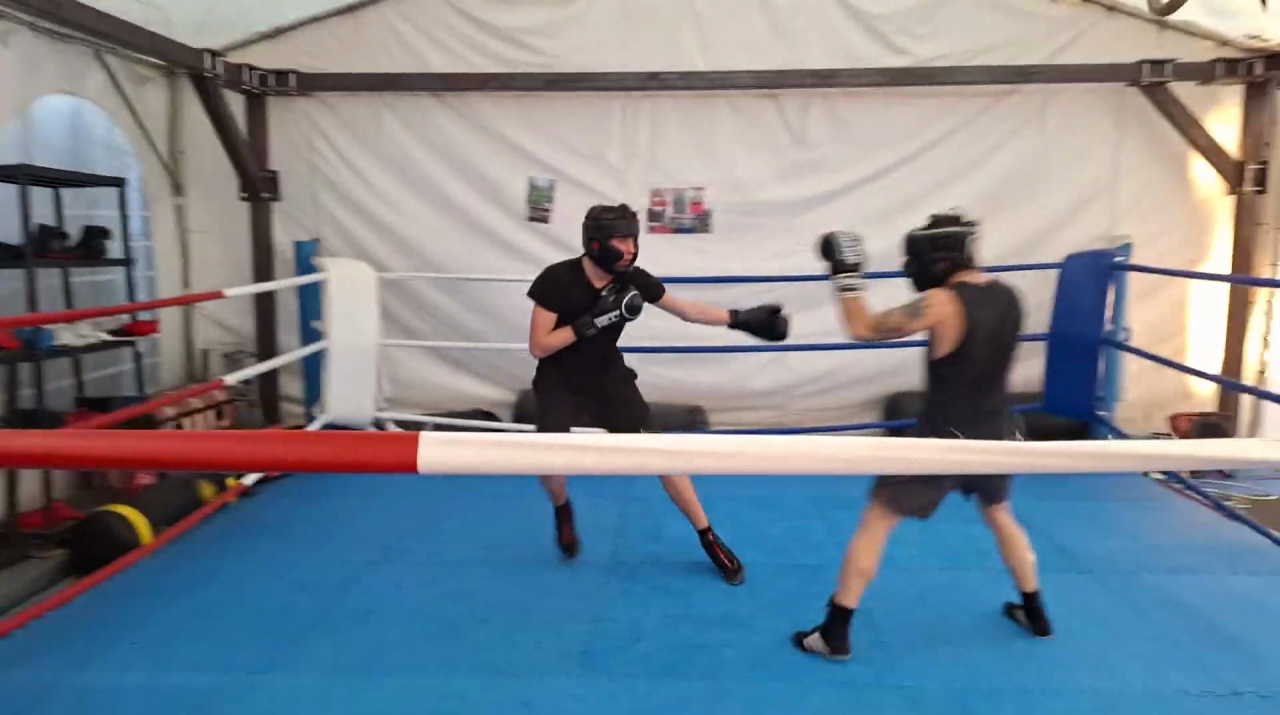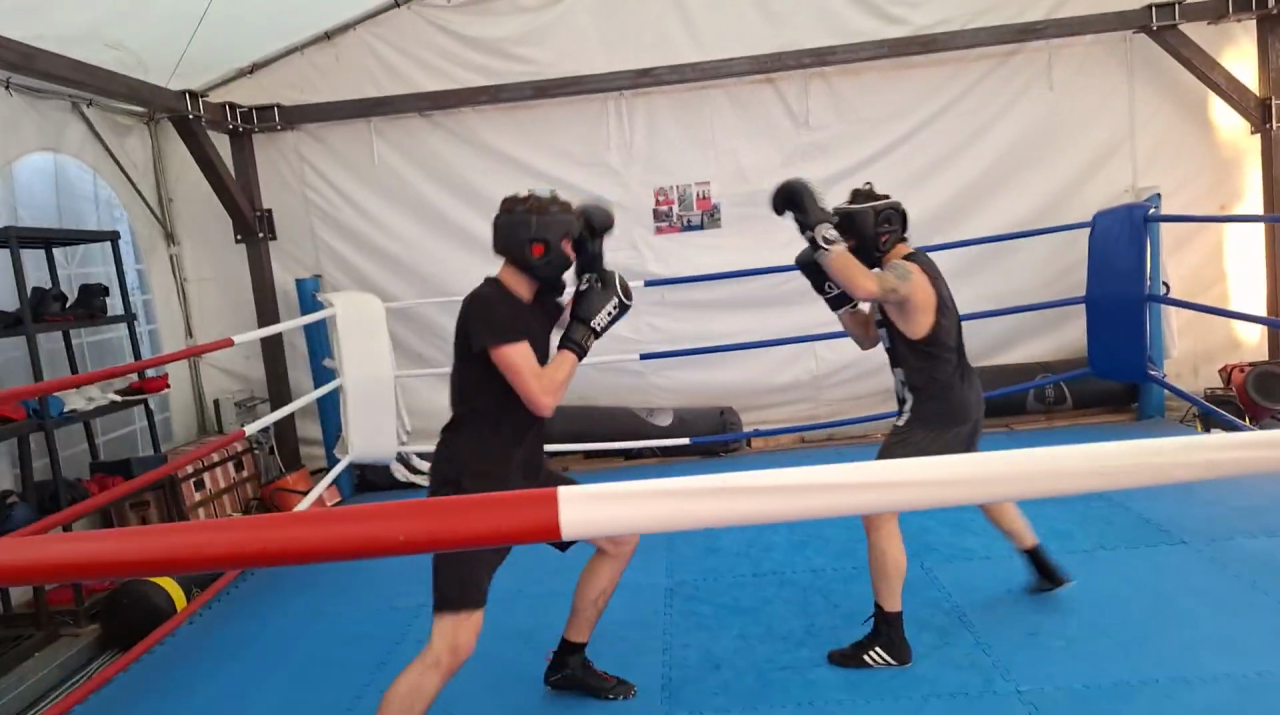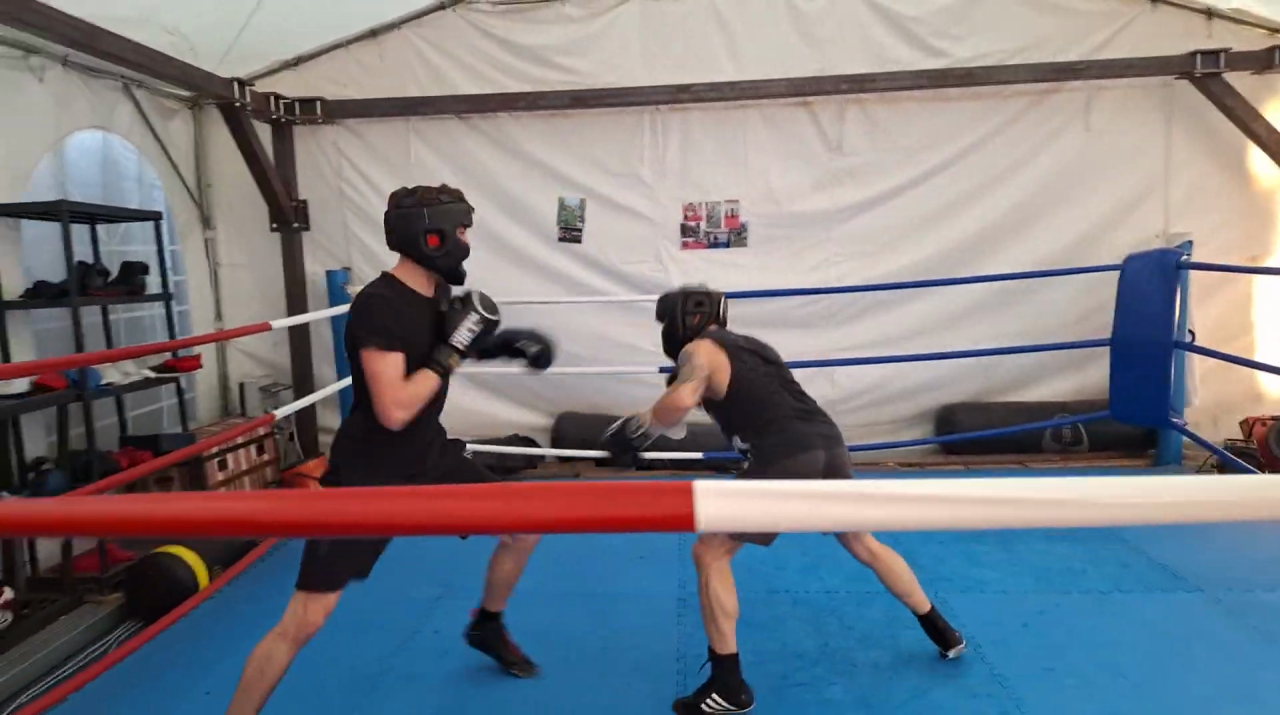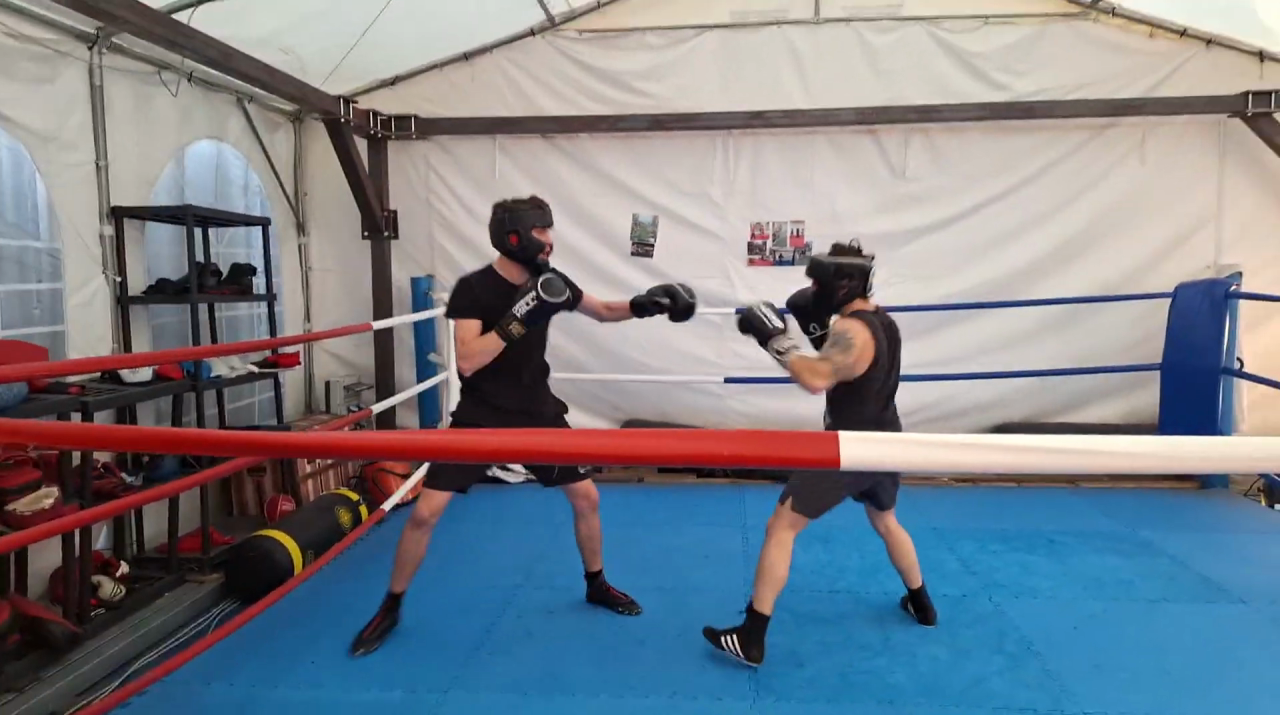
dt=0.7s
person 1, frame 1
left shoulder: (633, 279)
right shoulder: (556, 280)
left elbow: (687, 309)
right elbow: (538, 347)
left wrist: (743, 319)
right wrist: (591, 322)
left hip: (609, 377)
right hip: (561, 382)
left ankle: (708, 538)
right ankle: (563, 508)
person 1, frame 2
left shoulder: (536, 299)
right shoulder: (489, 305)
left elbow: (550, 358)
right elbow: (542, 399)
left wrist: (593, 271)
right wrist: (589, 324)
left hip: (524, 473)
right hip: (473, 487)
left knee: (622, 536)
right knee: (451, 650)
left ankle: (568, 661)
person 1, frame 3
left shoulder: (438, 292)
right shoulder: (380, 305)
right elbow: (394, 412)
left wrist: (503, 344)
right wrist: (453, 349)
left hip: (428, 456)
right hip: (368, 474)
left knee: (525, 528)
right knee: (304, 621)
left ankle: (487, 626)
person 1, frame 4
left shoulder: (549, 279)
right shoulder: (473, 289)
left elbow: (600, 309)
right elbow: (466, 364)
left wrist: (644, 304)
right wrist: (517, 319)
left hip: (537, 411)
right hip: (480, 415)
left knee: (586, 496)
right knee: (426, 511)
left ankle: (597, 584)
right ankle: (391, 607)
person 2, frame 1
left shoulder: (940, 303)
right shoulder: (1006, 297)
left elbow: (864, 330)
left wrist: (846, 274)
left hip: (943, 435)
right hip: (994, 433)
left knee: (876, 521)
right knee: (1001, 518)
left ankle: (834, 631)
right ankle: (1034, 612)
person 2, frame 2
left shoulder: (904, 274)
right shoulder: (907, 268)
left elbow: (863, 285)
right elbow: (866, 339)
left wrist: (819, 226)
right wrist: (830, 288)
left hip: (934, 415)
right hip: (963, 400)
left knee: (877, 514)
left ankle: (889, 639)
right ankle: (1043, 566)
person 2, frame 3
left shoulder: (699, 349)
right shoulder: (751, 347)
left elbow: (679, 401)
left wrist: (637, 428)
left hip: (785, 462)
right hip: (825, 444)
left knee: (709, 555)
right knee: (862, 545)
right ankle: (942, 632)
person 2, frame 4
left shoulder: (852, 328)
right shoulder: (884, 322)
left elbow: (815, 381)
left wrist: (777, 338)
right wrist: (814, 324)
left knee: (782, 528)
right knee: (885, 522)
left ankle: (751, 638)
right ankle: (921, 604)
